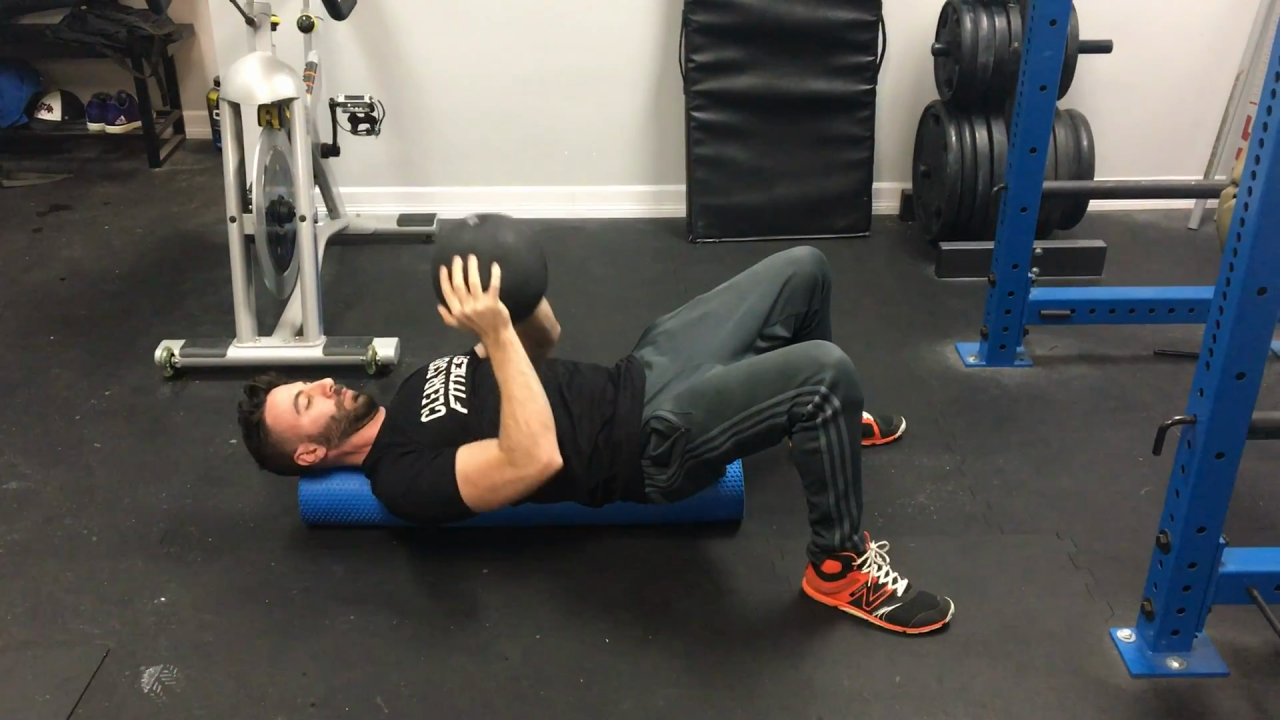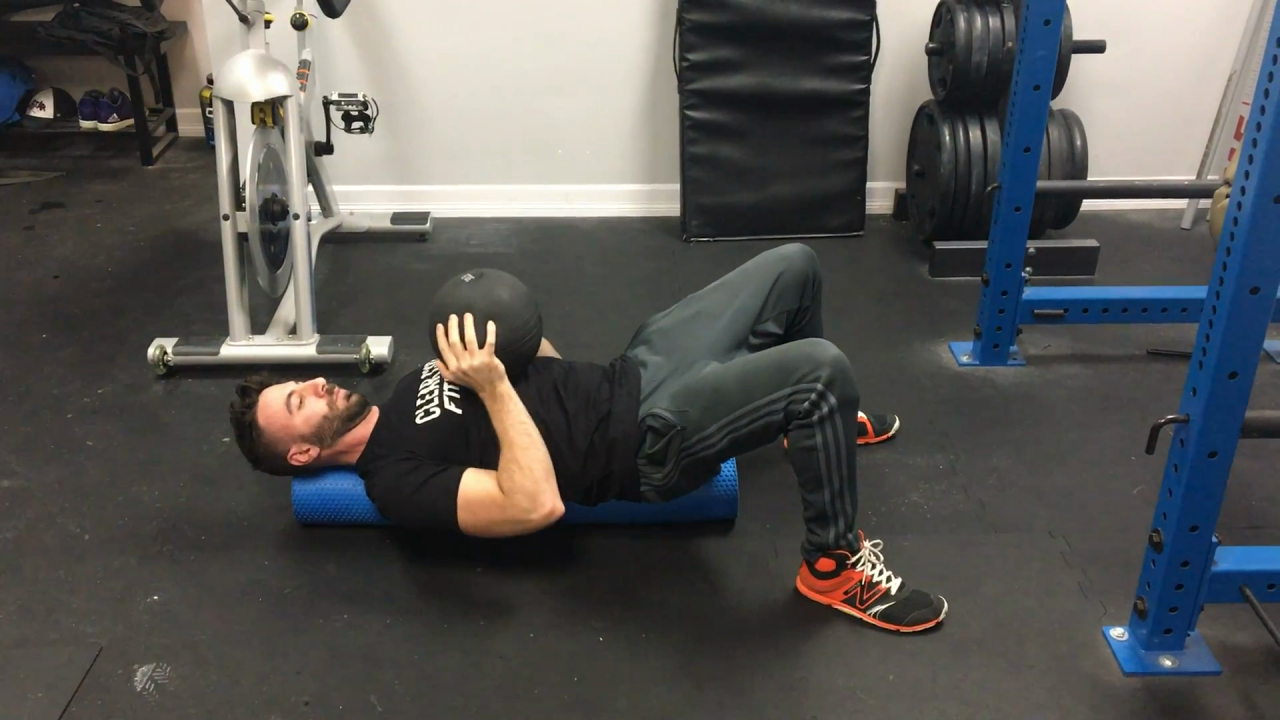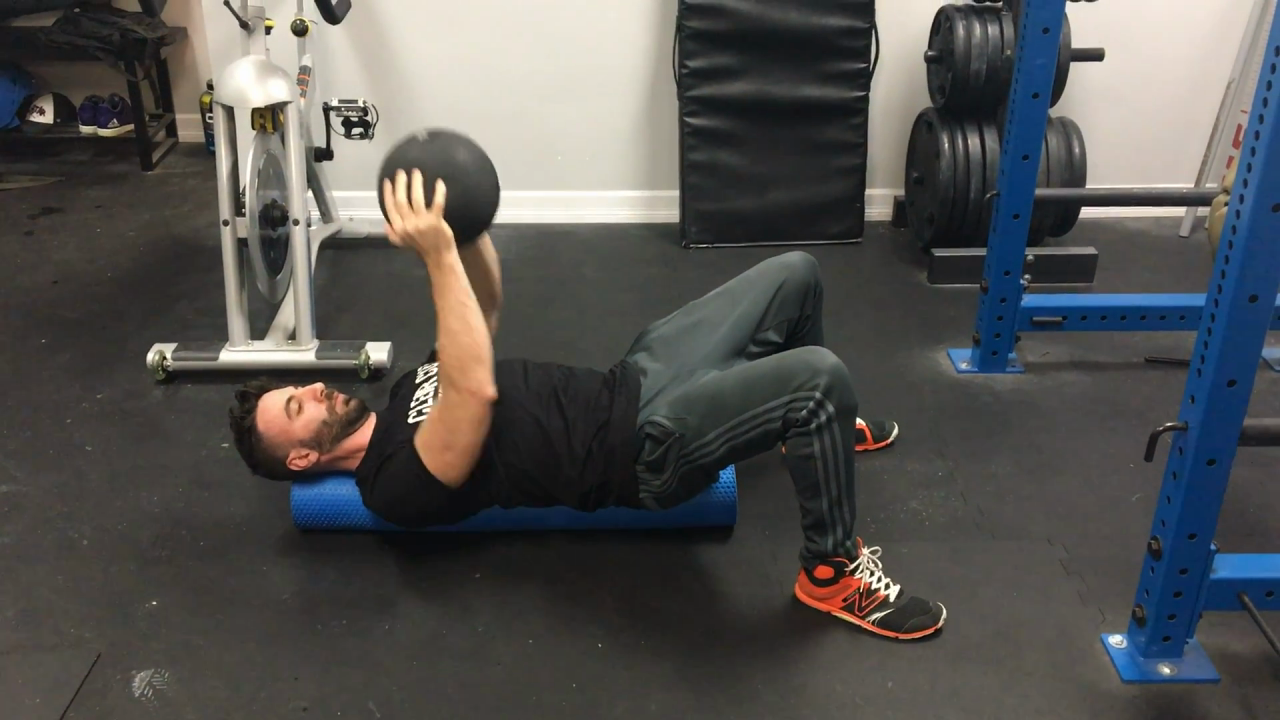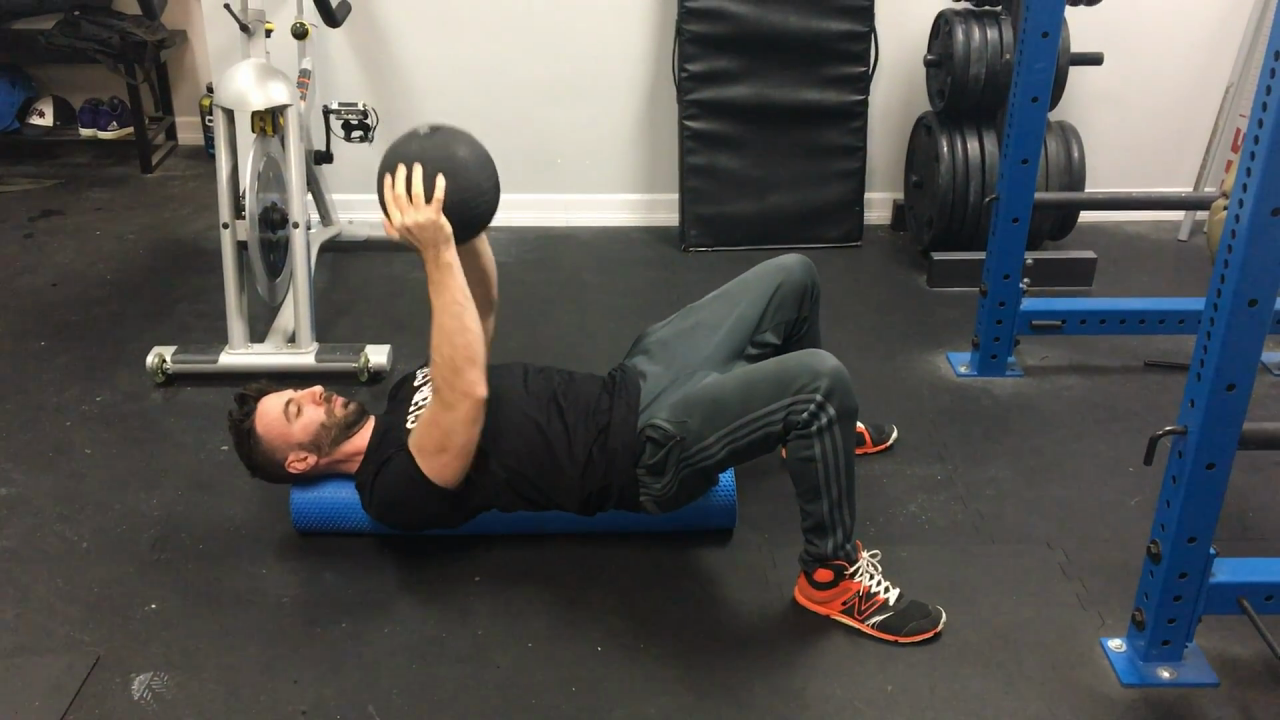
dt=0.5s
person 1, frame 1
left shoulder: (418, 387)
right shoulder: (403, 479)
left elbow: (545, 341)
right elbow: (538, 461)
left wrist: (509, 289)
right wrist: (494, 331)
left hip: (637, 374)
right hip: (651, 442)
left knee: (803, 269)
right knee: (827, 368)
left ankle: (826, 424)
right ankle: (840, 567)
person 1, frame 2
left shoulder: (409, 397)
right shoulder: (398, 482)
right elbow: (539, 505)
left wrist: (507, 332)
right wrist: (492, 385)
left hip: (631, 374)
right hip: (647, 442)
left knee: (794, 266)
right knee: (821, 367)
left ankle: (814, 423)
right ankle: (835, 566)
person 1, frame 3
left shoulder: (402, 407)
right shoulder: (399, 489)
left elbow: (483, 304)
right elbow: (478, 393)
left wrist: (465, 229)
right wrist: (438, 254)
left hip: (628, 386)
right hip: (643, 454)
left knee: (795, 273)
right knee: (820, 376)
left ankle: (816, 431)
right ankle: (832, 573)
person 1, frame 4
left shoulder: (402, 403)
right shoulder: (398, 489)
left elbow: (481, 310)
right elbow: (468, 392)
left wrist: (462, 226)
right wrist: (435, 250)
left hip: (629, 389)
right hip: (645, 452)
left knee: (792, 275)
right knee: (820, 379)
left ankle: (810, 428)
right ankle: (831, 575)
